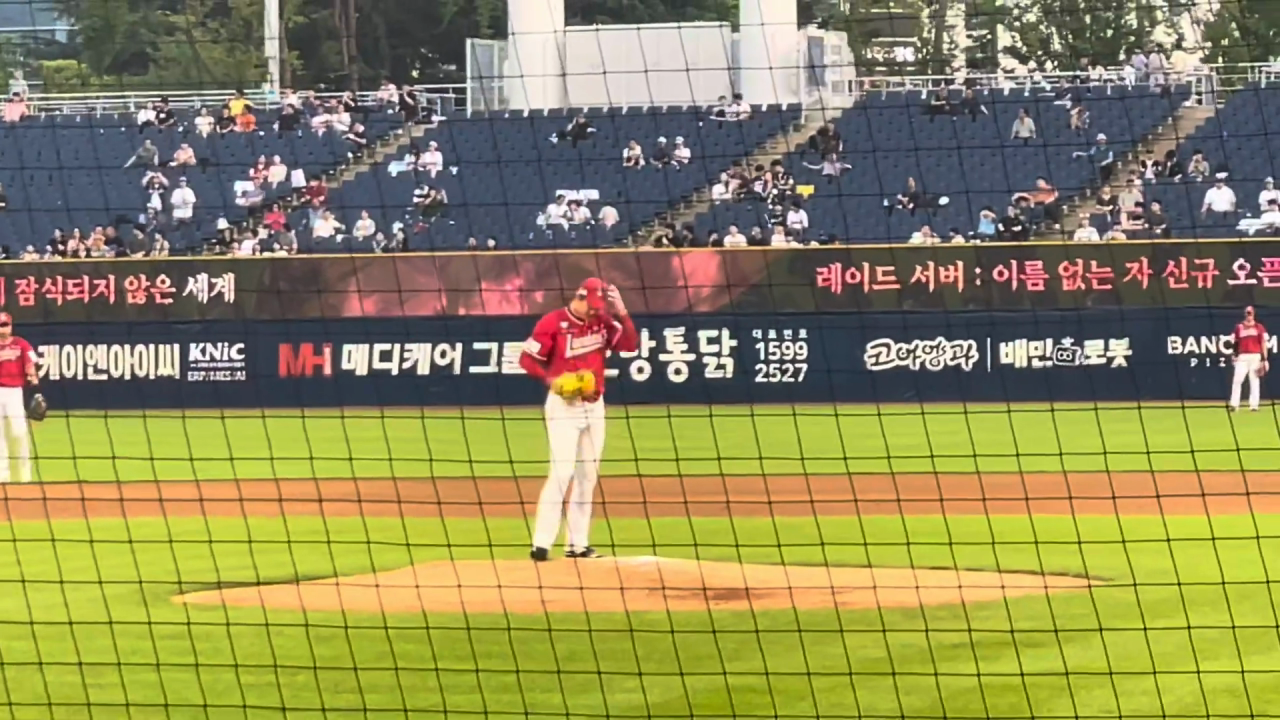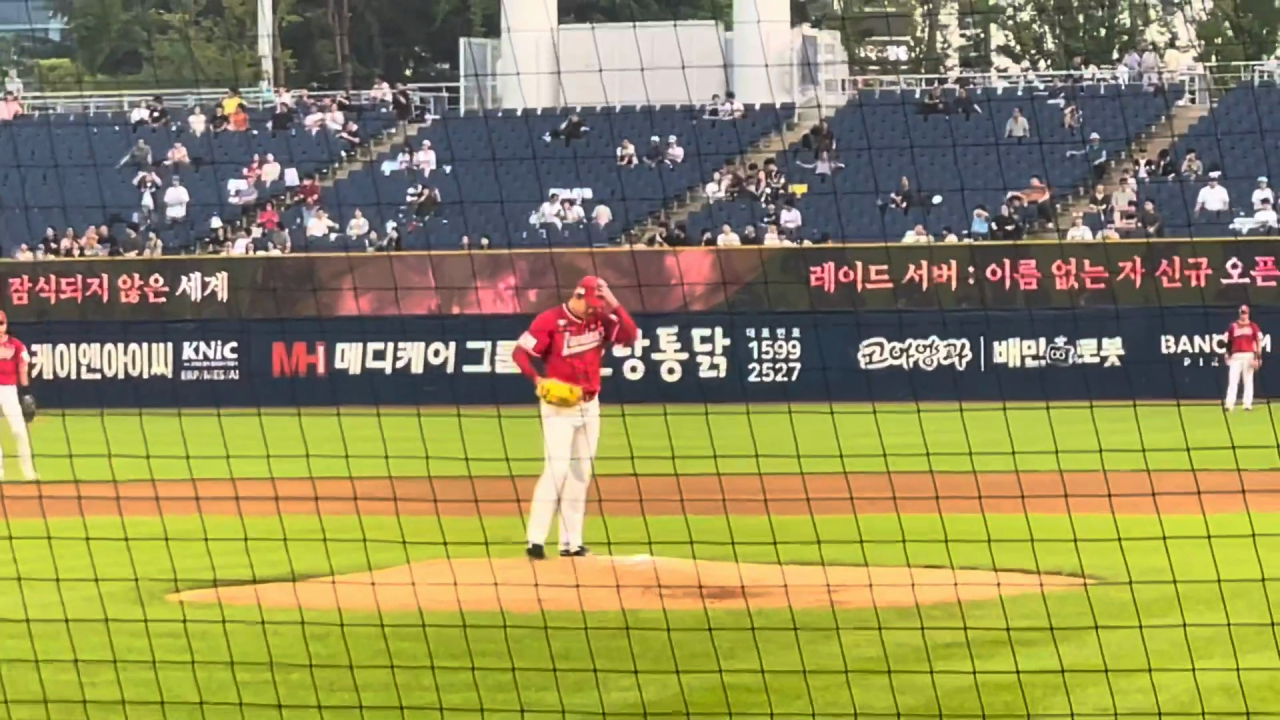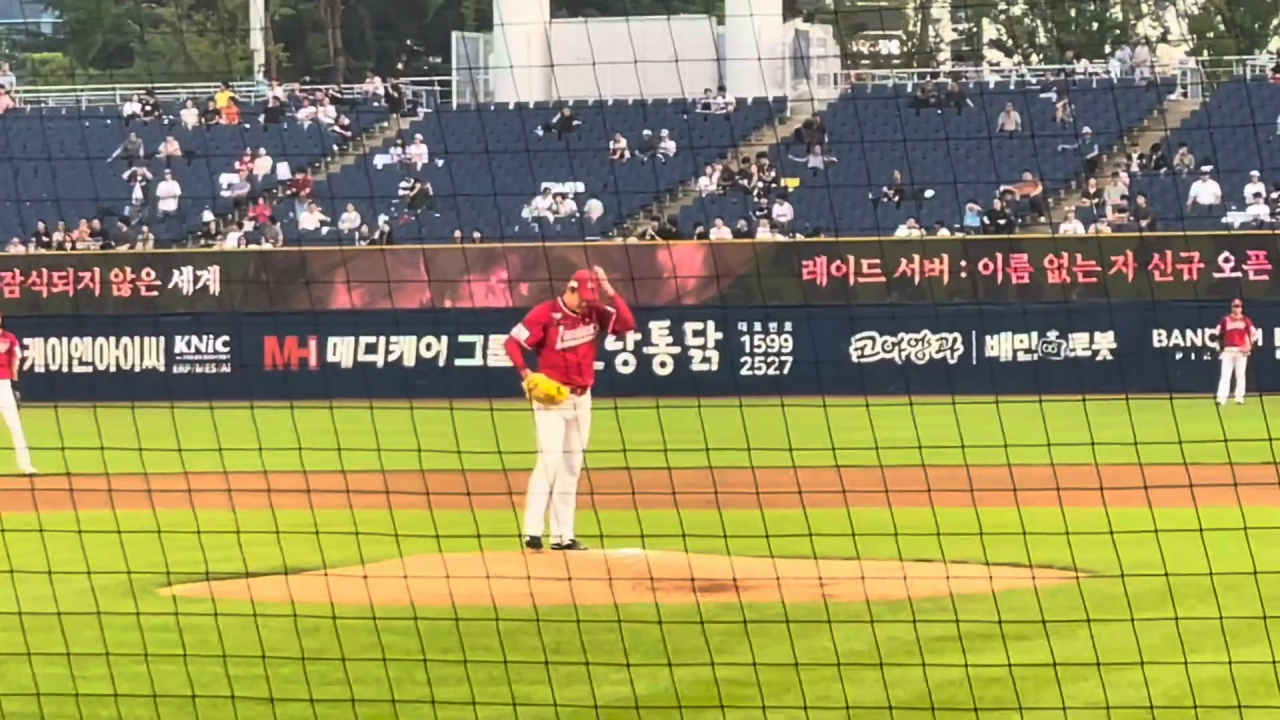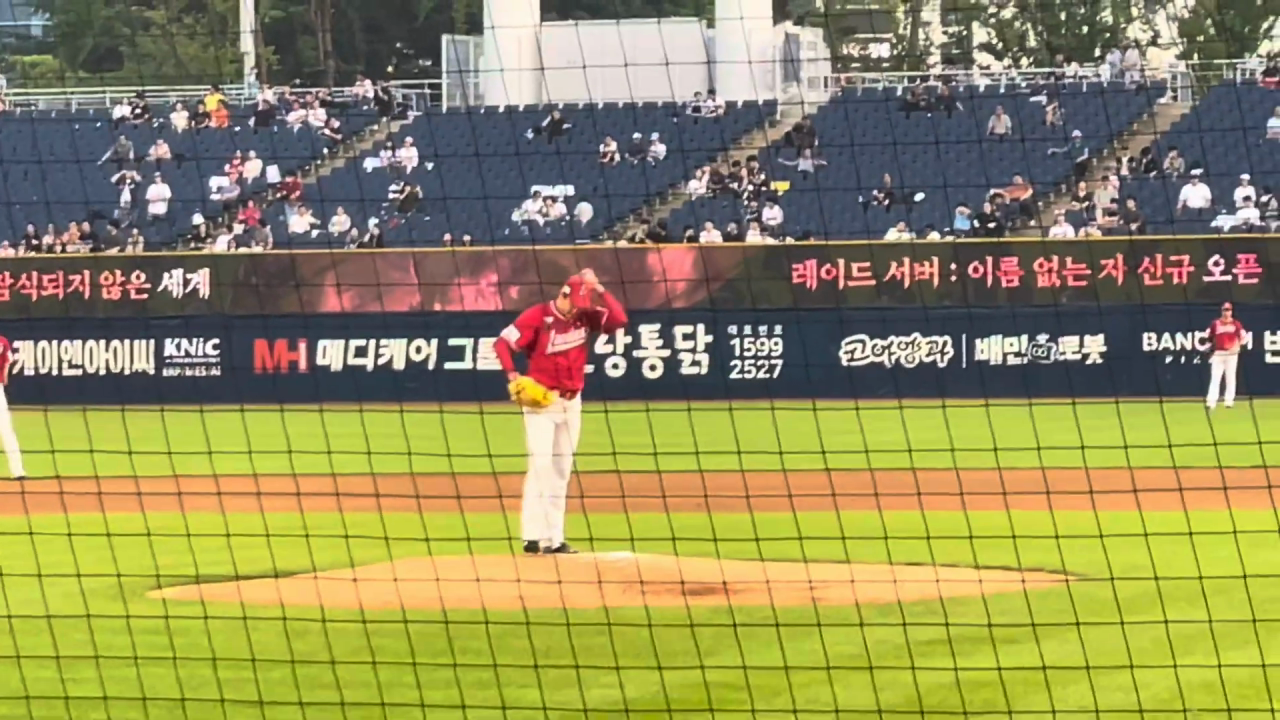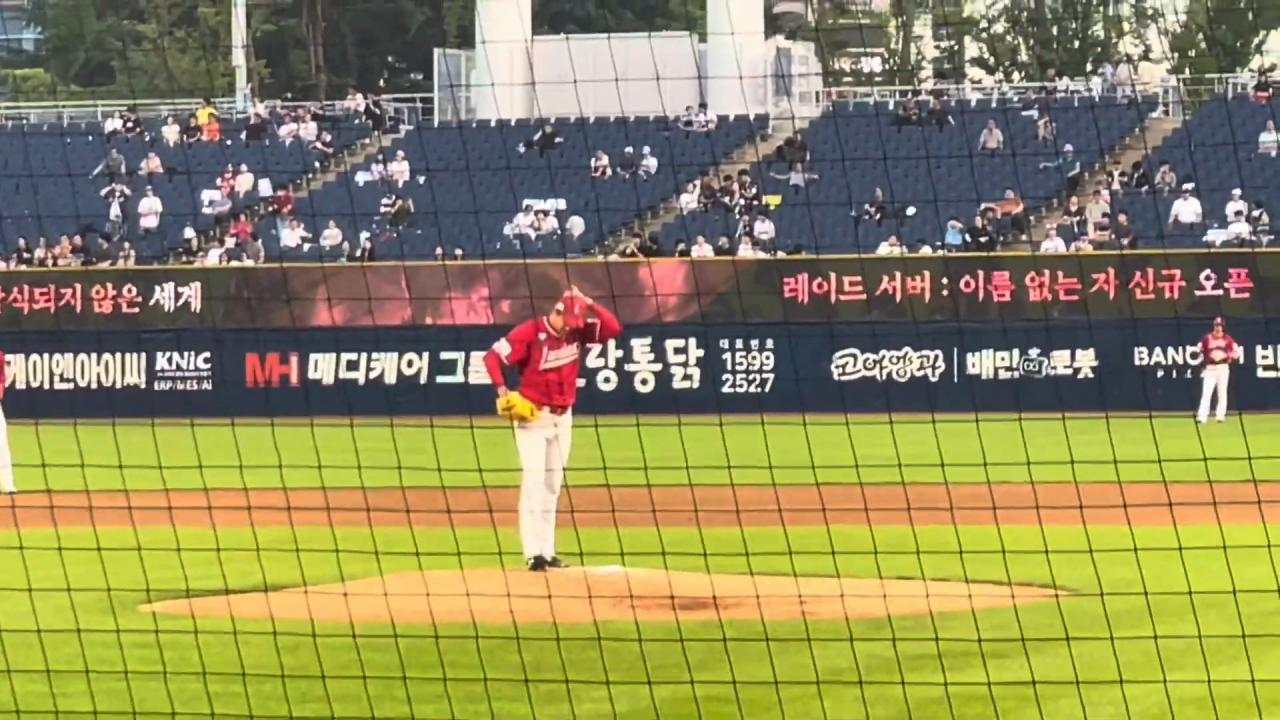
dt=0.1s
person 1, frame 1
left shoulder: (603, 321)
right shoulder: (553, 322)
left elbow: (631, 345)
right elbow: (527, 358)
left wrist: (621, 312)
right wrist: (551, 379)
left hip: (595, 406)
right hip: (563, 405)
left knee: (588, 475)
right knee: (562, 472)
left ankle: (577, 543)
right ankle: (541, 542)
person 1, frame 2
left shoulder: (601, 319)
right shoulder: (550, 320)
left elbow: (630, 336)
right elbow: (520, 353)
left wrist: (615, 305)
right wrist: (538, 380)
left hip: (590, 405)
right hip: (559, 404)
left knee: (582, 474)
right knee: (557, 469)
left ankle: (571, 542)
right ankle: (536, 538)
person 1, frame 3
left shoulder: (595, 312)
right shoulder: (545, 313)
left elbow: (628, 324)
right elbow: (513, 342)
left wrist: (608, 291)
right wrist: (525, 372)
left hip: (582, 398)
left knee: (572, 466)
right knee: (549, 461)
left ankle: (562, 535)
right ankle: (532, 532)
person 1, frame 4
left shoulder: (586, 316)
right shoulder: (537, 316)
left elbow: (621, 321)
right elbow: (502, 343)
left wrist: (599, 290)
right wrist: (512, 375)
left hip: (572, 402)
left knee: (562, 470)
right knee: (540, 465)
left ankle: (552, 539)
right ankle: (531, 535)
person 1, frame 5
left shoulder: (579, 330)
right shoulder: (530, 331)
left elbow: (614, 329)
right elbow: (492, 357)
left wrist: (588, 303)
right wrist: (501, 389)
left hip: (562, 417)
right hip: (532, 415)
left knee: (552, 485)
right knee: (534, 481)
left ankle: (545, 551)
right ankle: (533, 553)
